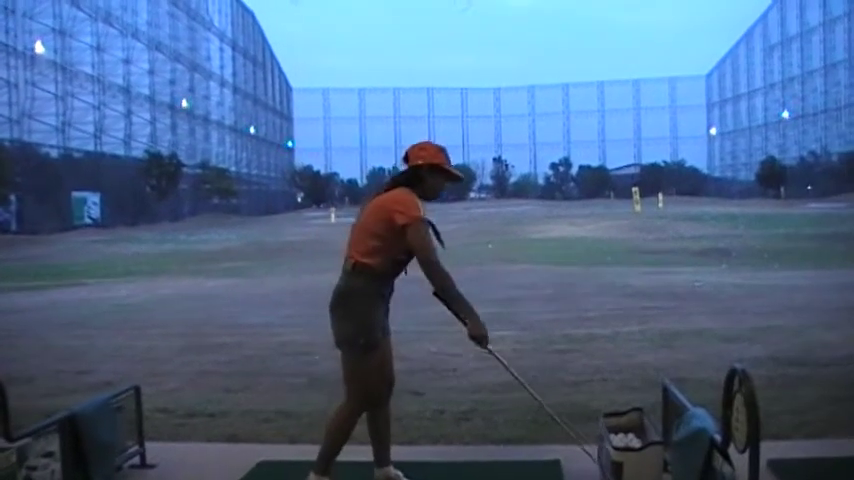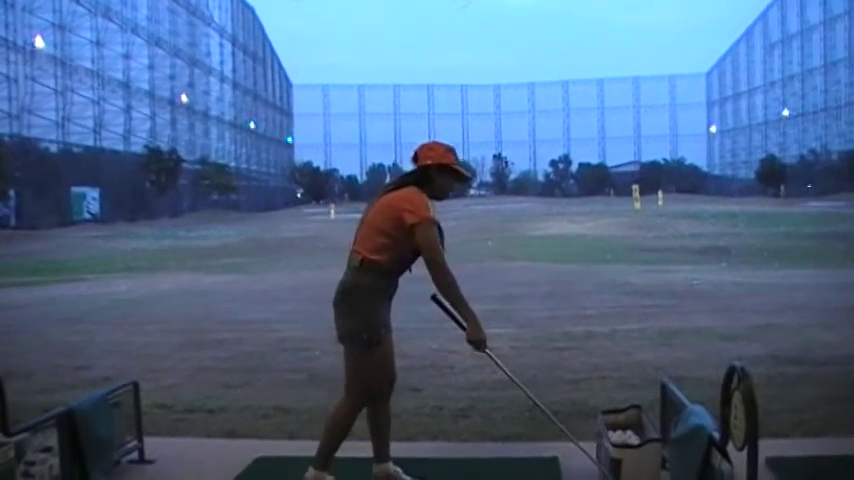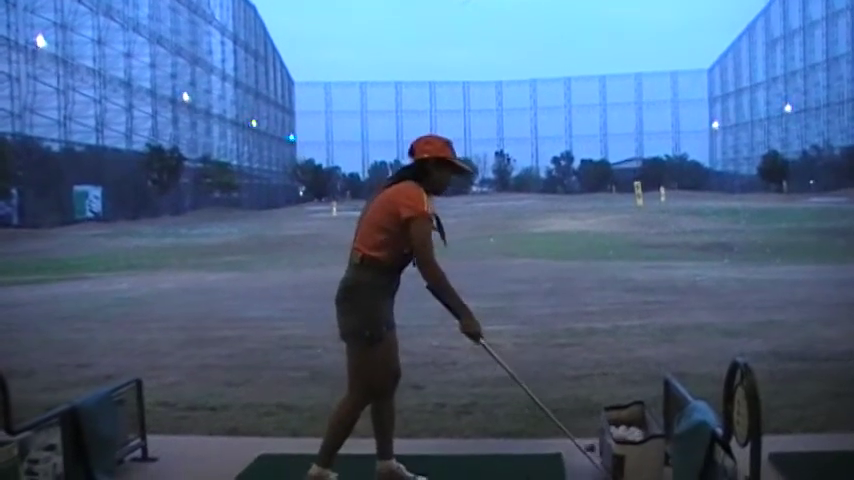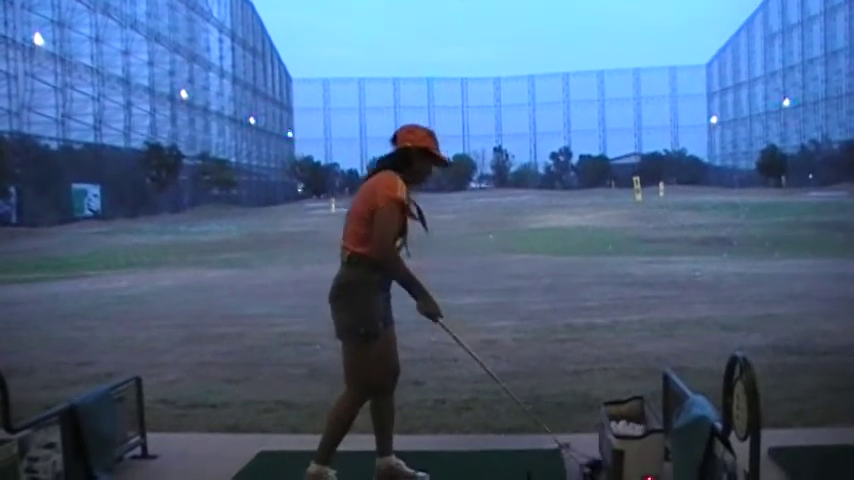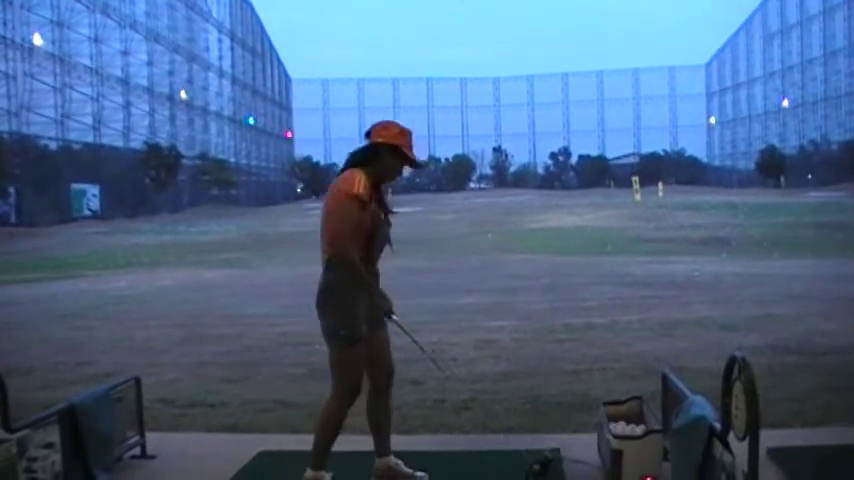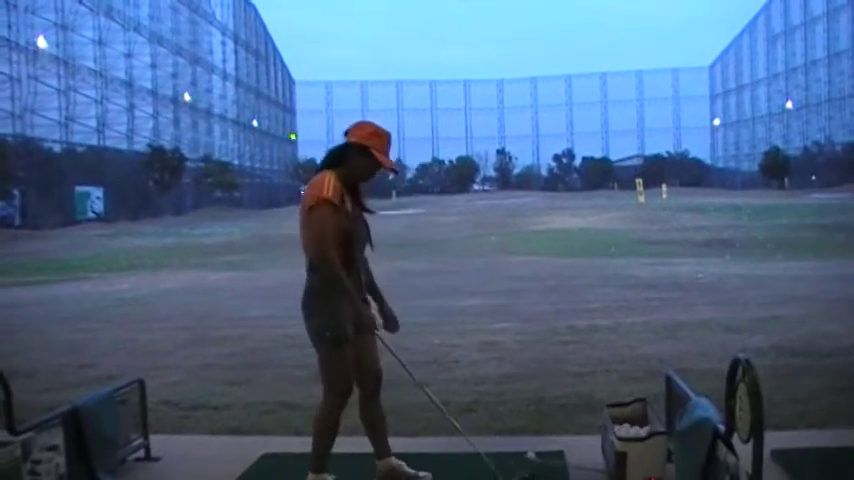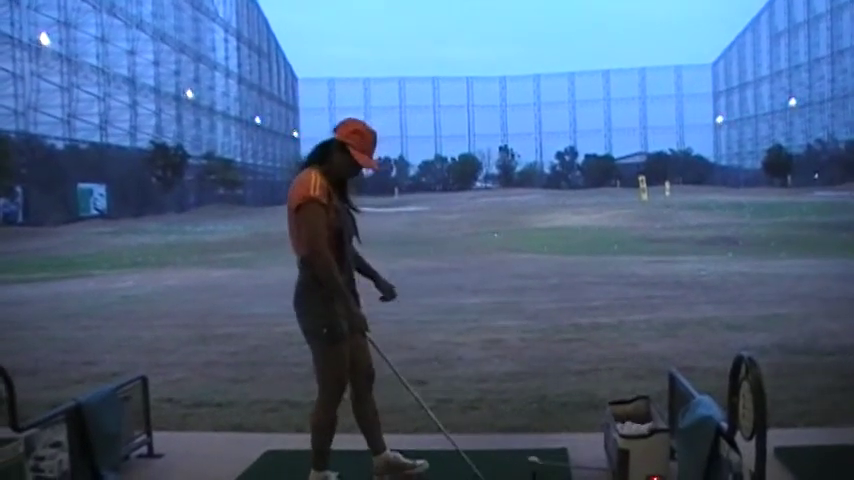
dt=0.2s
person 1, frame 1
left shoulder: (394, 199)
right shoulder: (406, 204)
right elbow: (433, 268)
right wrist: (471, 318)
left hip: (368, 300)
right hip: (359, 302)
left knee: (382, 388)
right knee: (359, 398)
person 1, frame 2
left shoulder: (401, 197)
right shoulder: (416, 203)
right elbow: (438, 269)
right wrist: (471, 322)
left hip: (370, 296)
right hip: (363, 298)
left knee: (383, 384)
right knee: (359, 394)
person 1, frame 3
left shoulder: (401, 192)
right shoulder: (414, 197)
right elbow: (427, 263)
right wrist: (464, 314)
left hip: (374, 292)
right hip: (366, 295)
left knee: (387, 381)
right knee: (363, 390)
person 1, frame 4
left shoulder: (386, 186)
right shoulder: (391, 185)
right elbow: (382, 251)
right wrist: (423, 296)
left hip: (372, 291)
right hip: (359, 291)
left knee: (387, 376)
right knee: (361, 387)
person 1, frame 5
left shoulder: (368, 191)
right shoulder: (353, 184)
right elbow: (340, 249)
left wrist: (377, 298)
right wrist: (378, 295)
left hip: (362, 295)
right hip: (343, 294)
left knee: (383, 377)
right knee: (347, 389)
person 1, frame 6
left shoulder: (347, 193)
right shoulder: (325, 188)
right elbow: (325, 256)
left wrist: (379, 302)
right wrist: (358, 307)
left hip: (349, 298)
right hip: (328, 299)
left knee: (372, 381)
right knee: (338, 392)
person 1, frame 7
left shoulder: (332, 189)
right shoulder: (311, 186)
right elbow: (319, 255)
left wrist: (376, 277)
right wrist: (349, 307)
left hip: (338, 295)
right hip: (320, 297)
left knee: (363, 377)
right knee: (332, 388)
